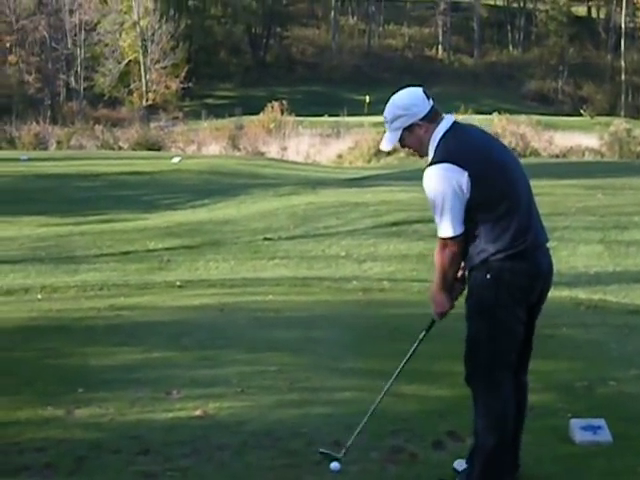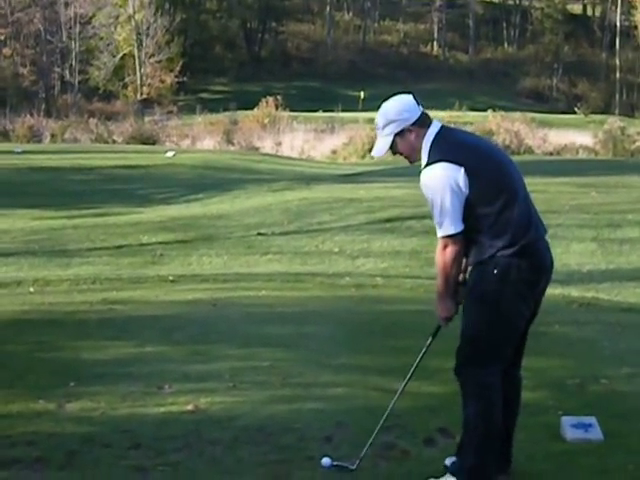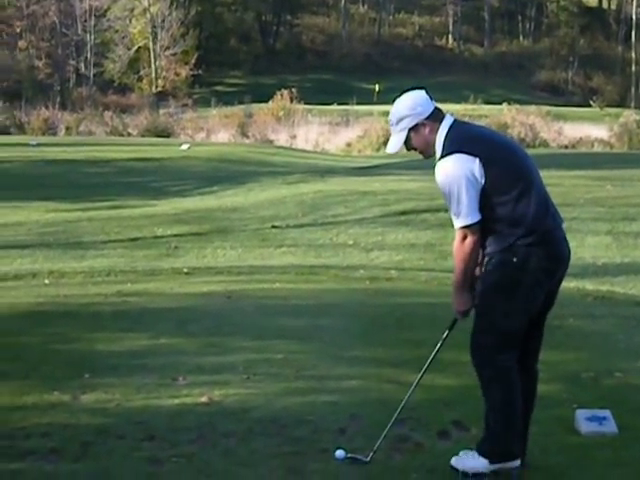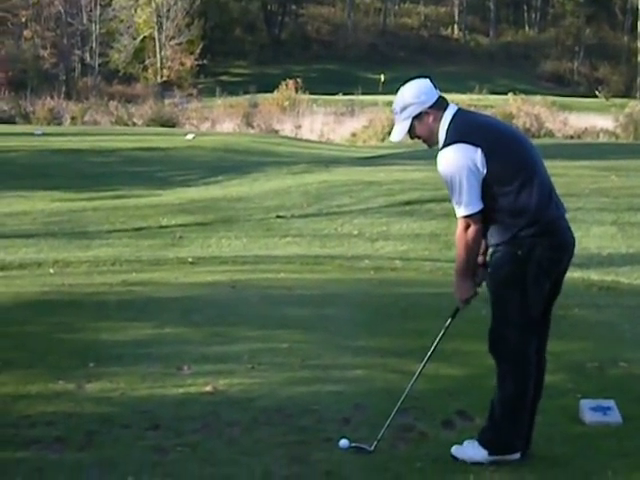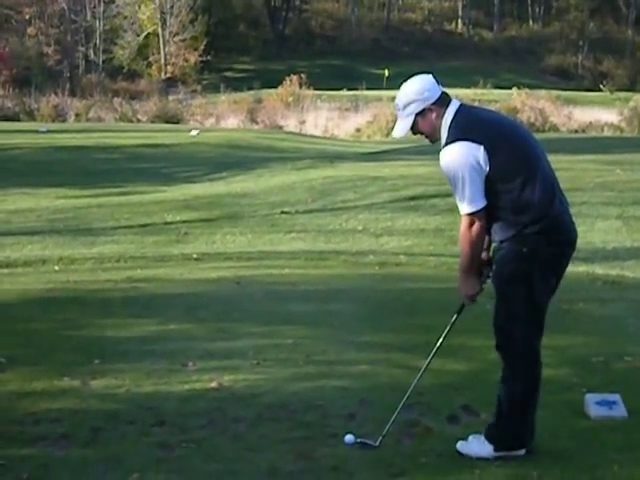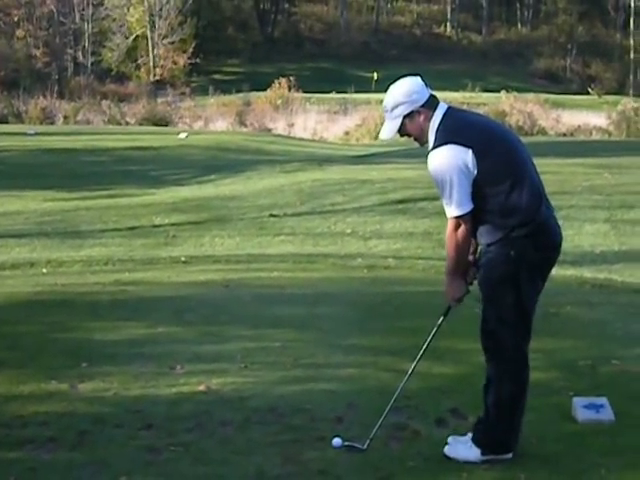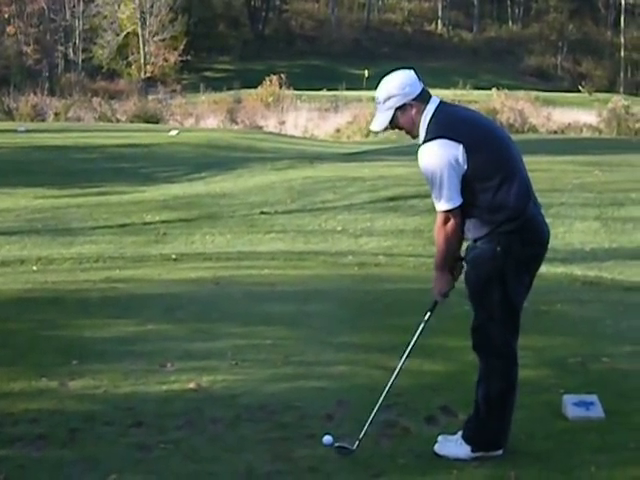
dt=0.2s
person 1, frame 1
left shoulder: (441, 169)
right shoulder: (473, 137)
left elbow: (449, 243)
left wrist: (440, 290)
right wrist: (463, 269)
left hip: (504, 272)
right hip: (533, 263)
left knee: (487, 376)
right knee: (510, 370)
person 1, frame 2
left shoulder: (437, 168)
right shoulder: (461, 141)
left elbow: (450, 244)
left wrist: (444, 296)
right wrist: (464, 274)
left hip: (507, 267)
right hip: (530, 258)
left knee: (475, 368)
right knee: (503, 365)
person 1, frame 3
left shoulder: (452, 162)
right shoulder: (473, 136)
left elbow: (468, 235)
left wrist: (461, 289)
right wrist: (479, 269)
left hip: (524, 256)
right hip: (546, 248)
left knee: (492, 351)
right knee: (520, 353)
left ankle: (500, 449)
right ankle: (508, 445)
person 1, frame 4
left shoulder: (454, 151)
right shoulder: (477, 125)
left elbow: (470, 224)
left wrist: (462, 277)
right wrist: (482, 256)
left hip: (528, 247)
right hip: (550, 238)
left knee: (510, 345)
right knee: (526, 344)
left ankle: (502, 442)
right ankle: (513, 435)
person 1, frame 5
left shoulder: (457, 149)
right shoulder: (480, 120)
left elbow: (473, 221)
left wrist: (468, 274)
right wrist: (487, 251)
left hip: (532, 241)
right hip: (551, 231)
left knee: (515, 339)
right knee: (518, 336)
left ankle: (508, 437)
right ankle: (513, 427)
person 1, frame 6
left shoulder: (444, 152)
right shoulder: (467, 123)
left elbow: (460, 225)
left wrist: (454, 277)
right wrist: (472, 258)
left hip: (518, 245)
right hip: (534, 235)
left knee: (504, 344)
right knee: (501, 340)
left ankle: (495, 442)
right ankle: (493, 430)
person 1, frame 7
left shoulder: (436, 146)
right shoulder: (458, 118)
left elbow: (448, 219)
left wrist: (442, 270)
right wrist: (456, 258)
left hip: (505, 242)
right hip: (520, 233)
left knee: (492, 341)
right knee: (494, 338)
left ankle: (485, 439)
right ankle: (485, 428)
